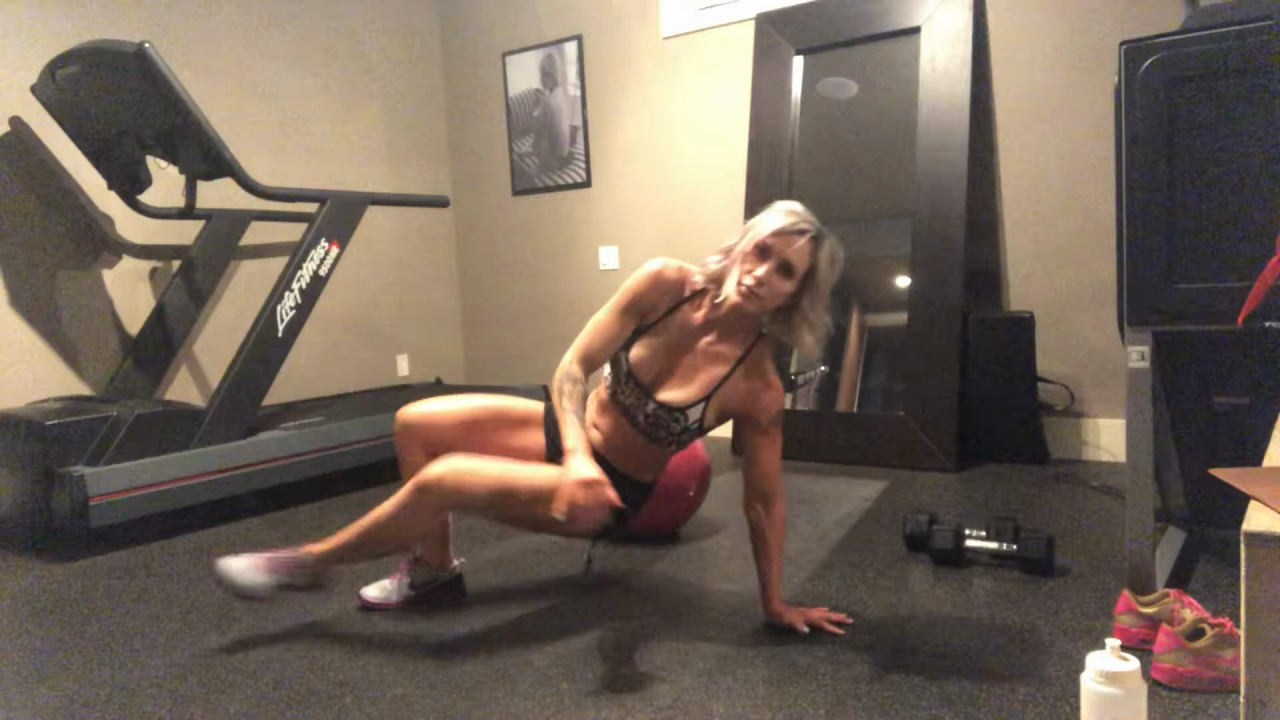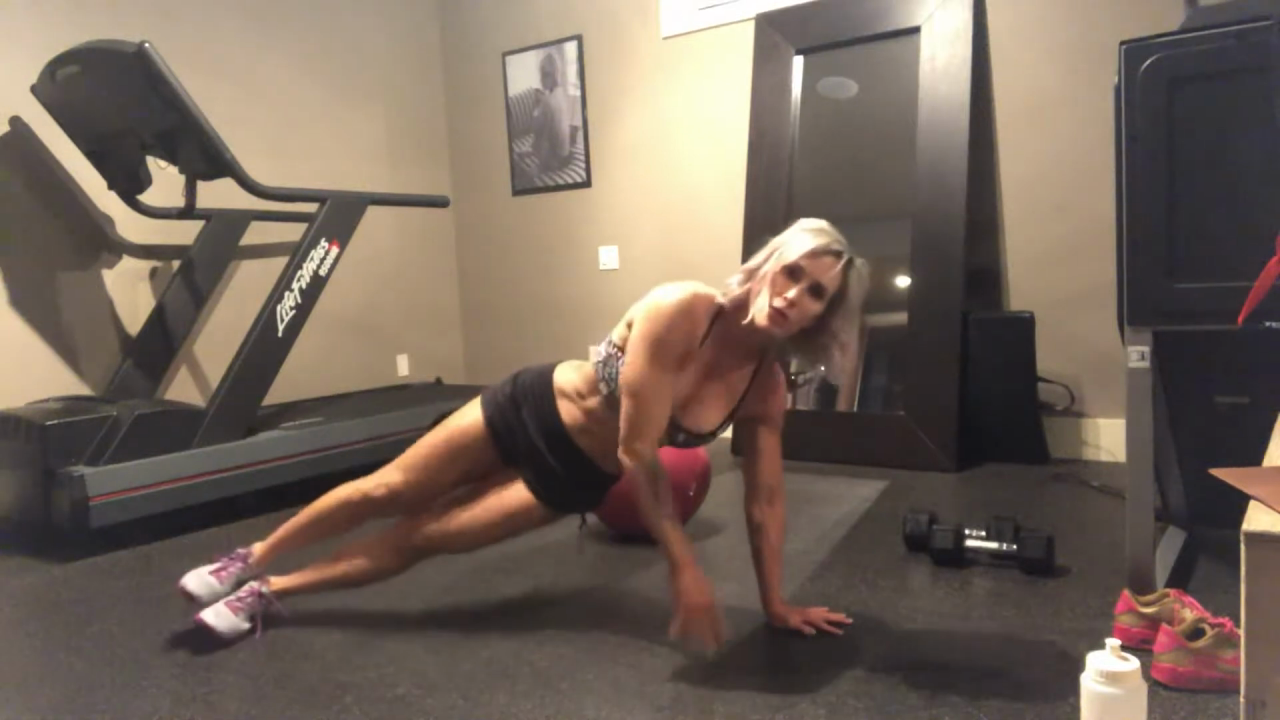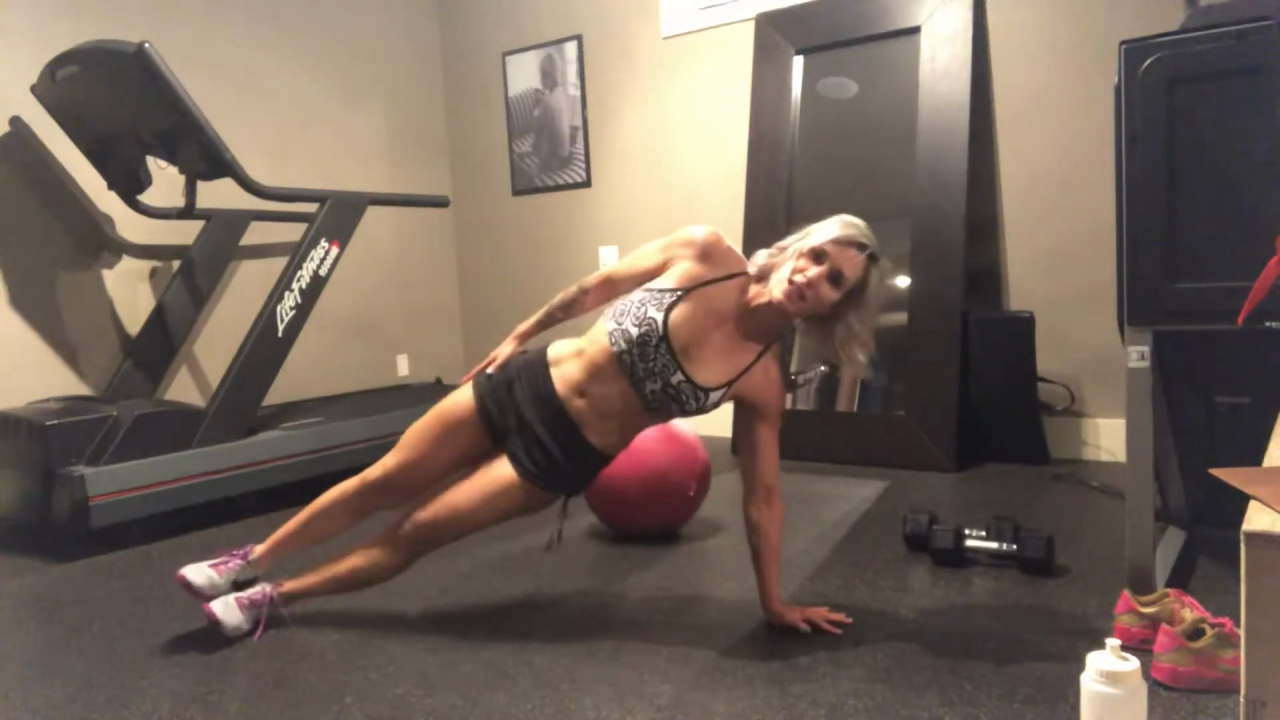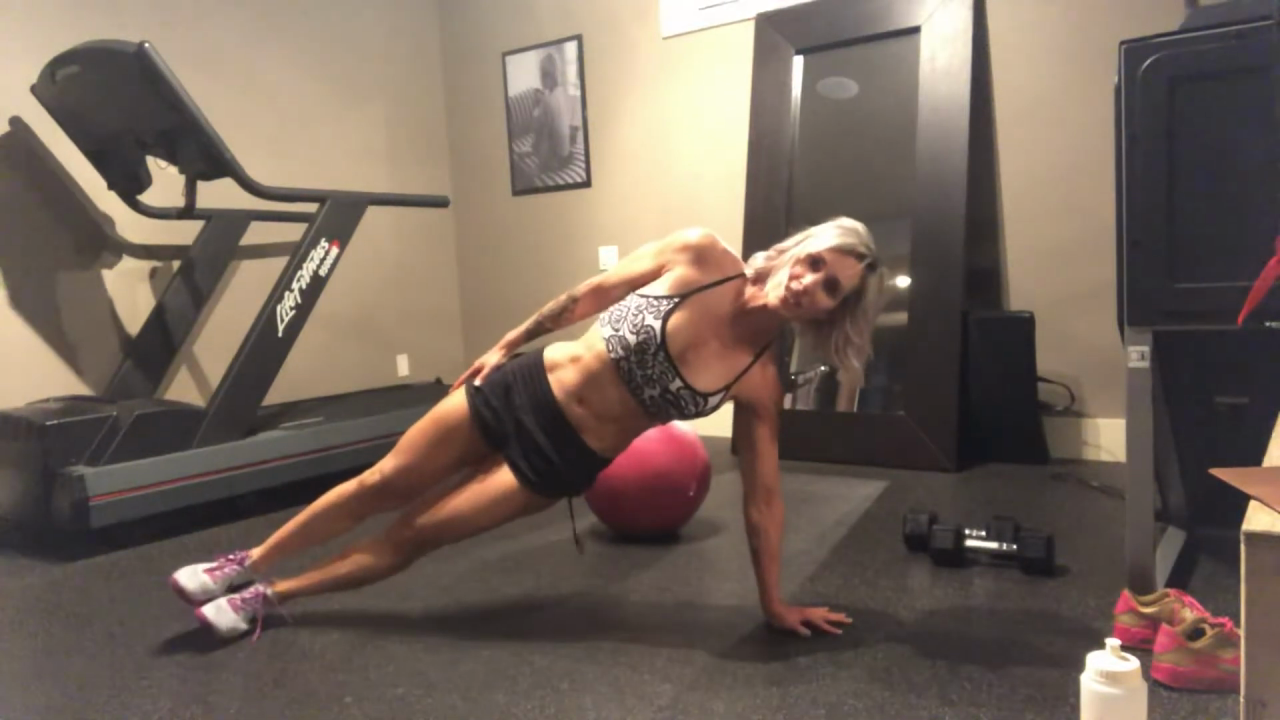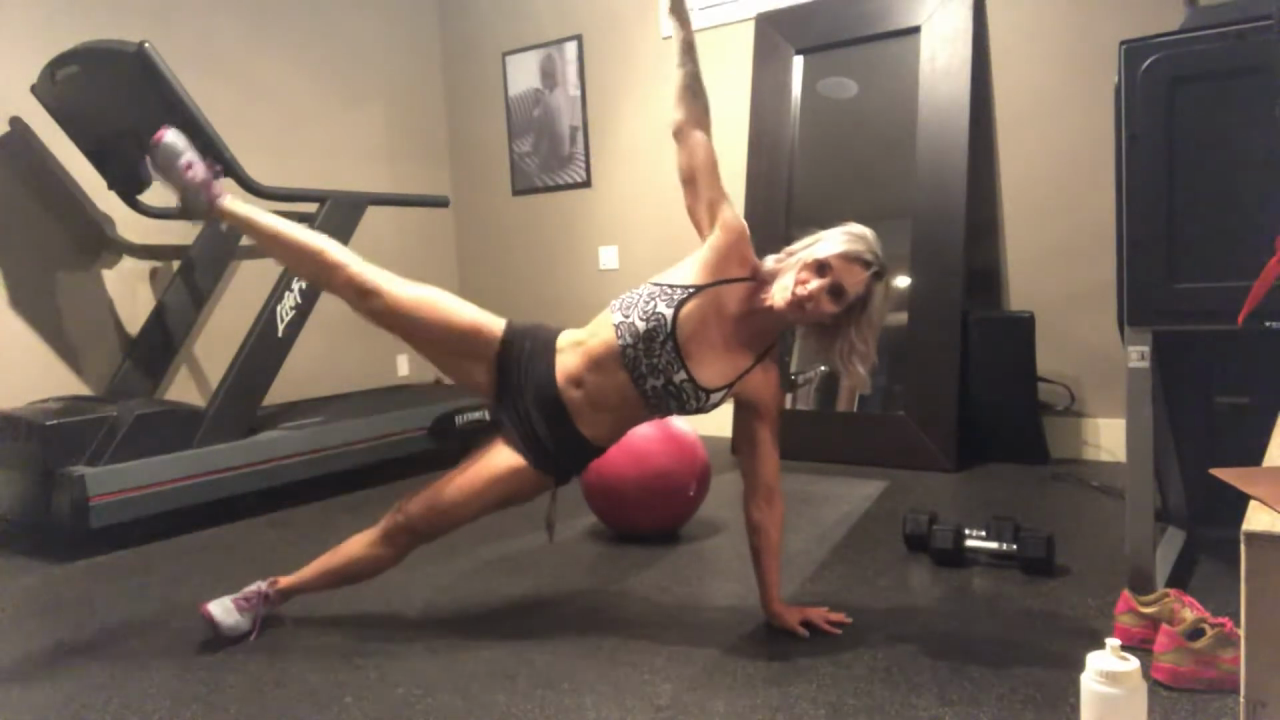
dt=1s
person 1, frame 1
left shoulder: (759, 385)
right shoulder: (664, 282)
left elbow: (763, 501)
right elbow: (574, 366)
left wrist: (776, 603)
right wrist: (578, 454)
left hip: (617, 488)
right hip: (573, 430)
left knee: (438, 482)
right knee: (416, 422)
left ankle: (309, 561)
right ankle: (434, 567)
person 1, frame 2
left shoulder: (767, 394)
right shoulder: (681, 309)
left elbow: (764, 501)
right elbow: (638, 452)
left wrist: (776, 604)
right wrist: (684, 570)
left hip: (575, 478)
right hip: (535, 409)
left knee: (417, 539)
right knee: (386, 493)
left ankle: (266, 592)
right ankle: (252, 557)
person 1, frame 3
left shoulder: (763, 382)
right shoulder: (704, 252)
left elbow: (763, 493)
right elbow: (600, 284)
left wrist: (774, 601)
right wrist: (519, 334)
left hip: (564, 455)
right hip: (525, 385)
left knee: (415, 534)
right knee: (383, 483)
left ankle: (273, 596)
right ankle: (251, 561)
person 1, frame 4
left shoulder: (759, 384)
right shoulder: (700, 255)
left elbow: (763, 495)
right elbow: (591, 292)
left wrist: (775, 603)
right wrist: (507, 342)
left hip: (562, 460)
right hip: (523, 388)
left knee: (413, 536)
right knee: (383, 485)
left ankle: (270, 596)
right ankle: (248, 562)
person 1, frame 5
left shoulder: (761, 385)
right shoulder: (729, 247)
left elbow: (762, 495)
right elbow: (689, 130)
left wrist: (775, 605)
left hip: (555, 443)
right hip: (525, 359)
left knee: (411, 524)
right knee: (362, 284)
left ankle: (270, 593)
right ankle: (218, 199)
